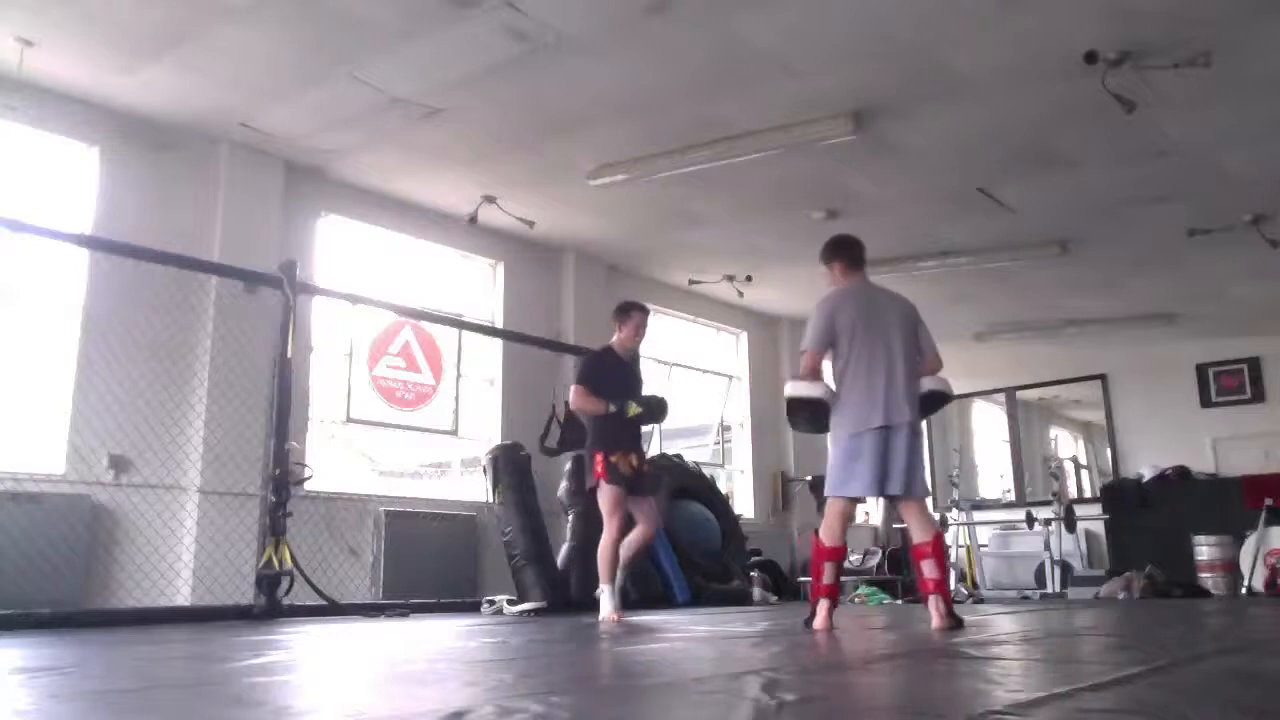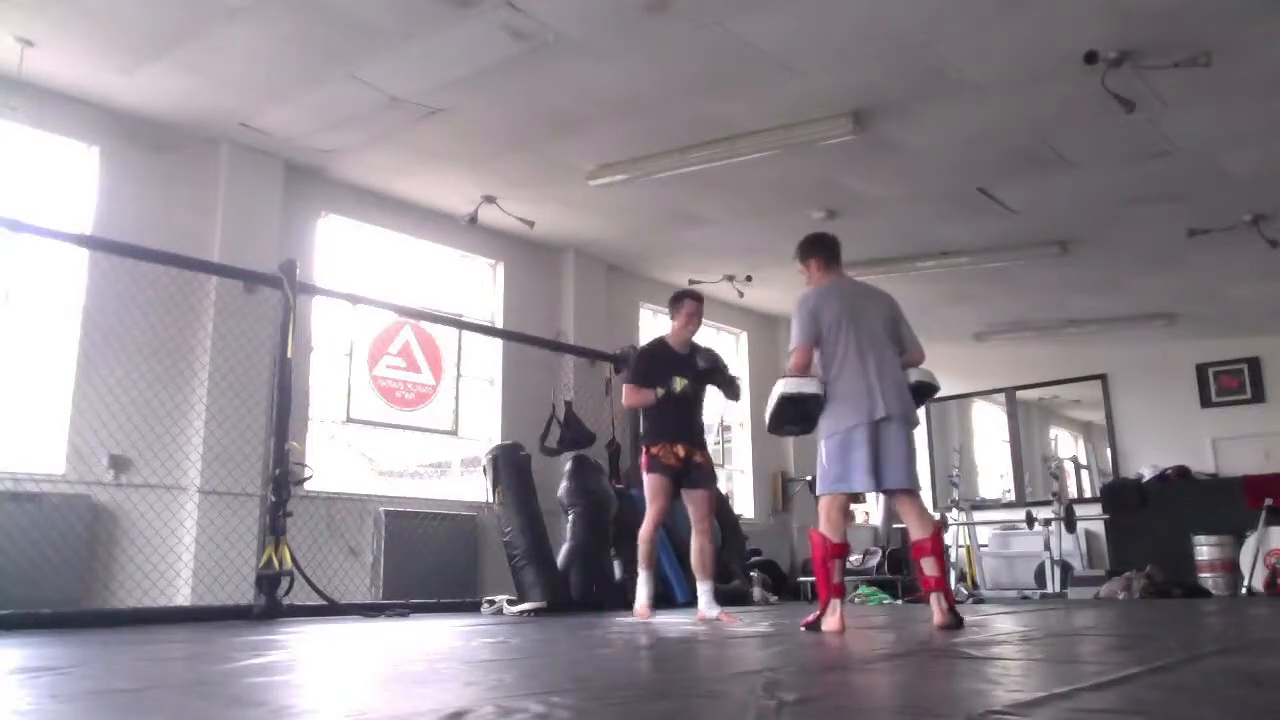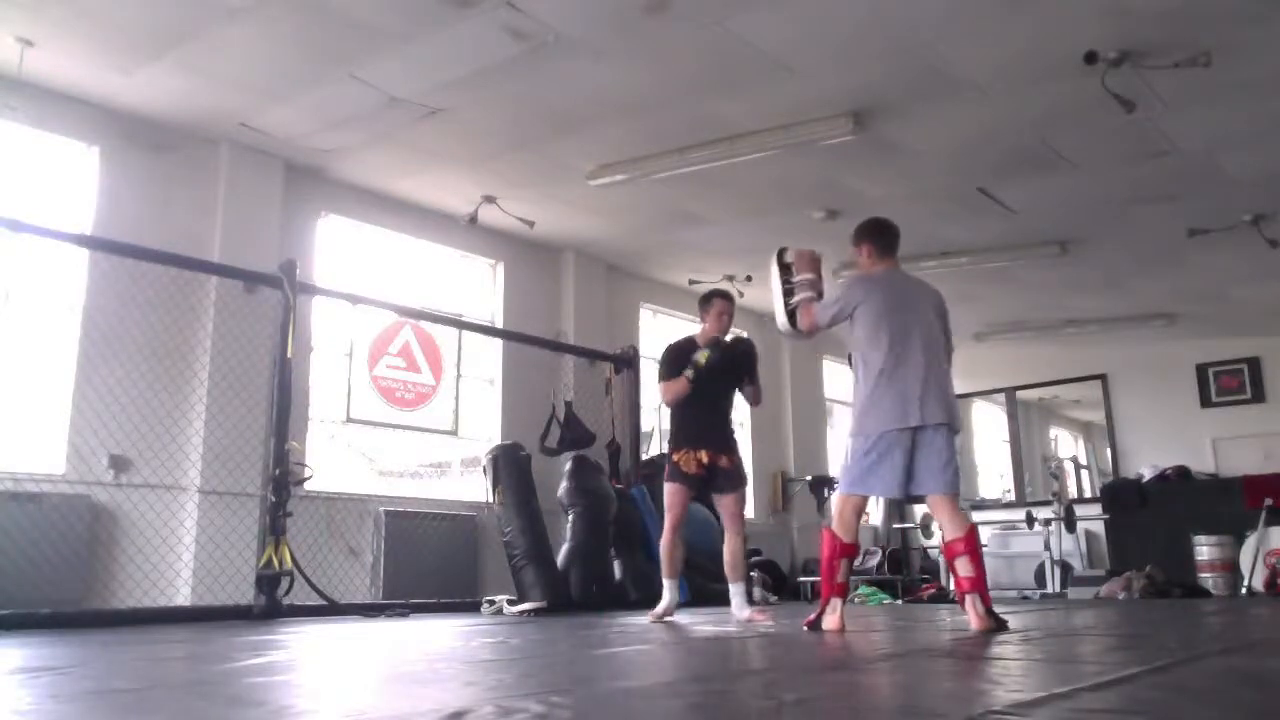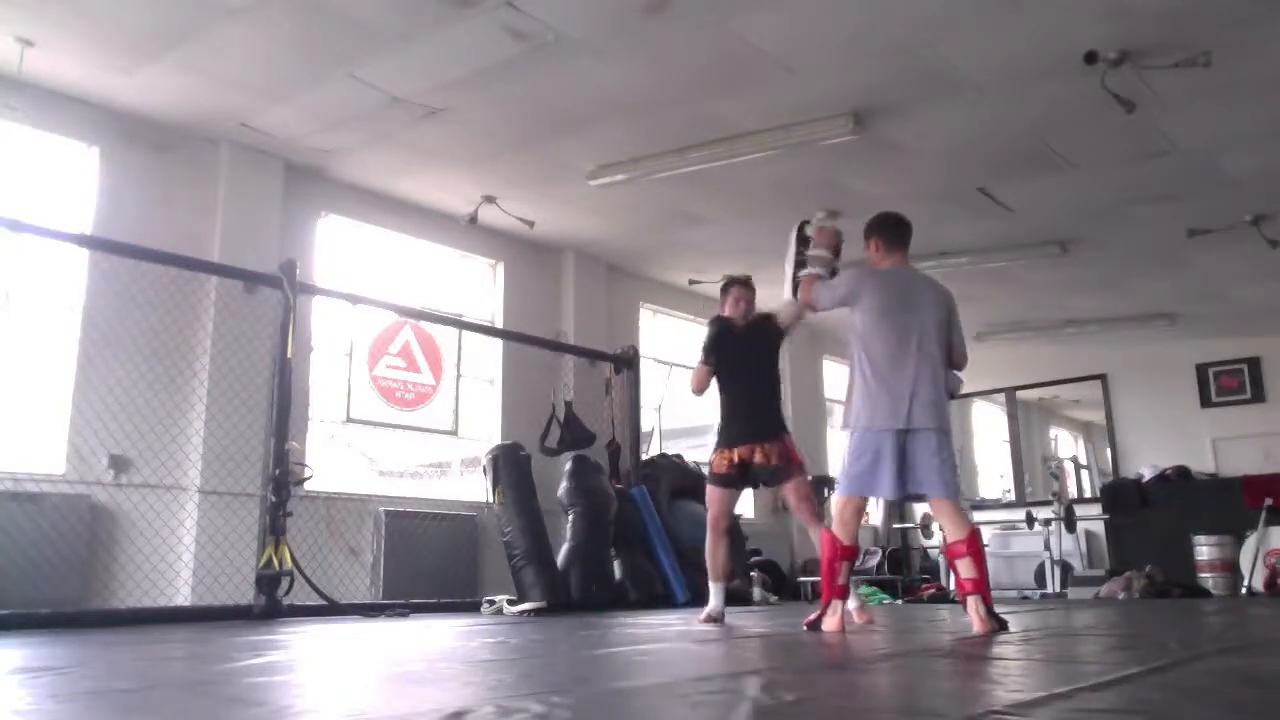
dt=0.7s
person 1, frame 1
left shoulder: (831, 303)
right shoulder: (902, 305)
left elbow: (808, 366)
right elbow: (933, 364)
left wrist: (820, 383)
left hip: (855, 418)
right hip: (903, 416)
left knee: (837, 510)
right knee: (913, 508)
left ankle: (822, 607)
right ankle: (939, 605)
person 1, frame 2
left shoulder: (811, 301)
right shoulder: (881, 298)
left elbow: (799, 363)
right elbow: (916, 356)
left hip: (845, 413)
right hip: (893, 409)
left knee: (832, 507)
right knee: (908, 502)
left ankle: (831, 609)
right ankle: (941, 602)
person 1, frame 3
left shoulder: (858, 287)
right shoulder: (931, 294)
left elbow: (806, 323)
left wrist: (806, 276)
left hip: (880, 416)
right hip: (933, 413)
left knee: (847, 507)
right knee: (946, 505)
left ankle: (831, 608)
right ankle: (977, 605)
person 1, frame 4
left shoulder: (863, 281)
right shoulder: (939, 293)
left elbow: (805, 297)
right elbow: (958, 360)
left wrist: (823, 250)
left hip: (875, 417)
right hip: (928, 417)
left knee: (846, 509)
right knee: (947, 508)
left ankle: (831, 608)
right ankle: (979, 607)
person 2, frame 1
left shoulder: (632, 365)
right shoulder: (597, 360)
right elbow: (577, 401)
left wrist: (649, 410)
right wrist: (619, 407)
left hip: (633, 452)
right hip: (607, 451)
left knee: (651, 522)
right knee: (614, 523)
left ankle: (608, 584)
right ankle: (607, 602)
person 2, frame 2
left shoulder: (705, 356)
right shoulder: (649, 354)
left elbow: (734, 393)
right elbow: (628, 398)
left wrist: (719, 373)
right wrist: (667, 389)
left hip: (694, 446)
right hip: (659, 444)
left knee: (703, 523)
right knee: (656, 512)
left ankle: (706, 603)
right ankle: (644, 589)
person 2, frame 3
left shoulder: (732, 354)
right shoulder: (678, 352)
left elbow: (754, 401)
right elbow: (668, 396)
left wrist: (751, 374)
right wrist: (697, 365)
left hip: (723, 449)
right hip: (686, 449)
left knee: (735, 526)
right knee: (673, 523)
left ankle: (739, 604)
right ankle: (669, 596)
person 2, frame 4
left shoulder: (766, 328)
right shoulder: (718, 338)
left elbow: (796, 310)
right elbow: (697, 387)
right wrist: (710, 347)
left hip: (772, 441)
right hip: (730, 444)
left knee: (809, 516)
right knee: (716, 524)
right ankle: (716, 604)
